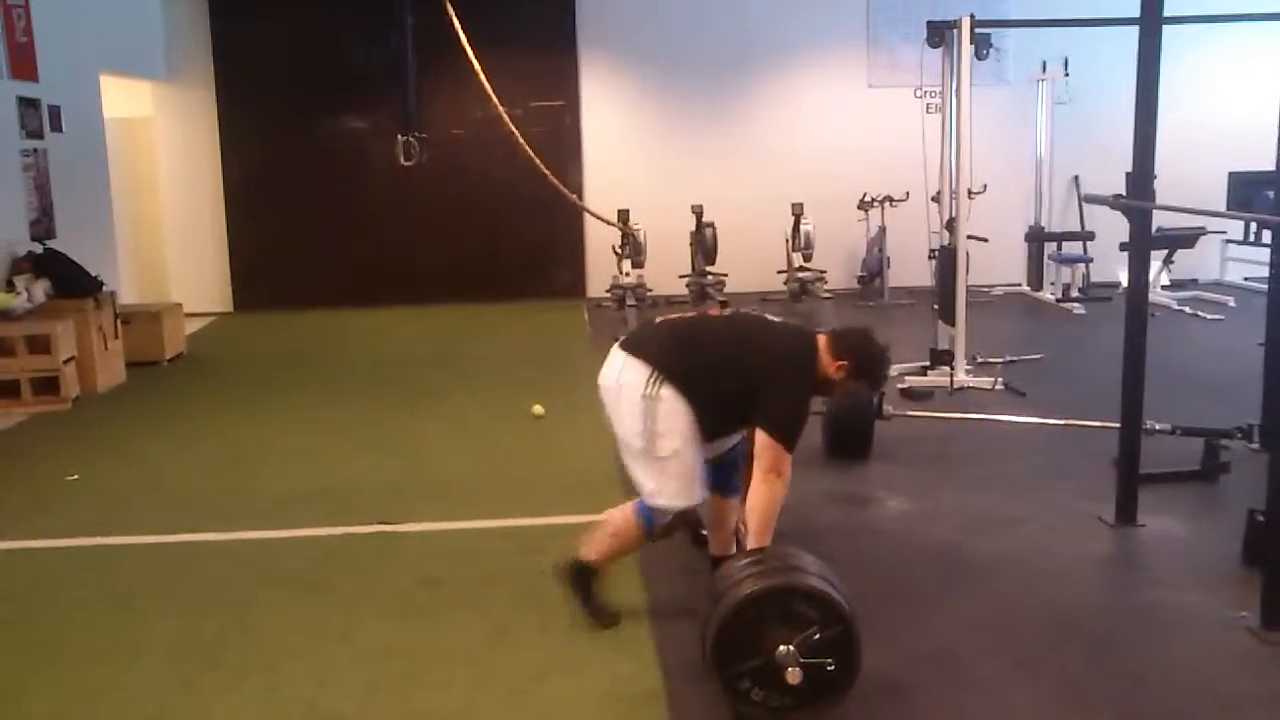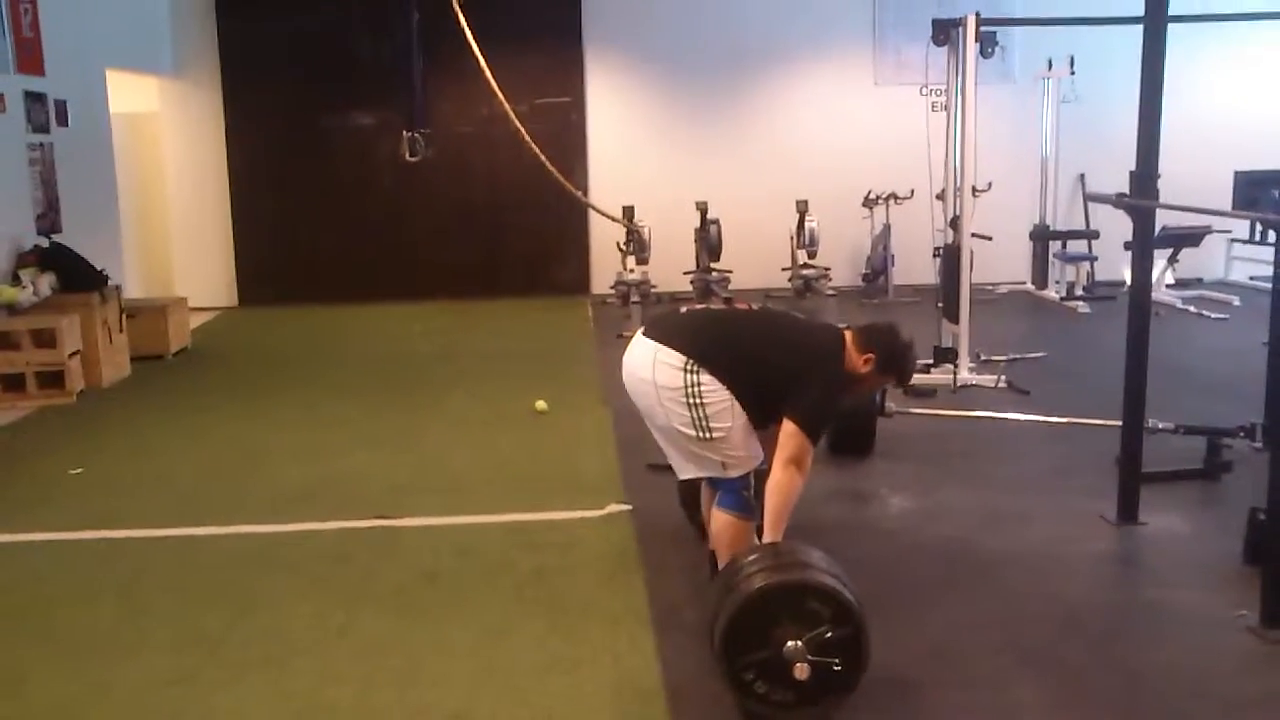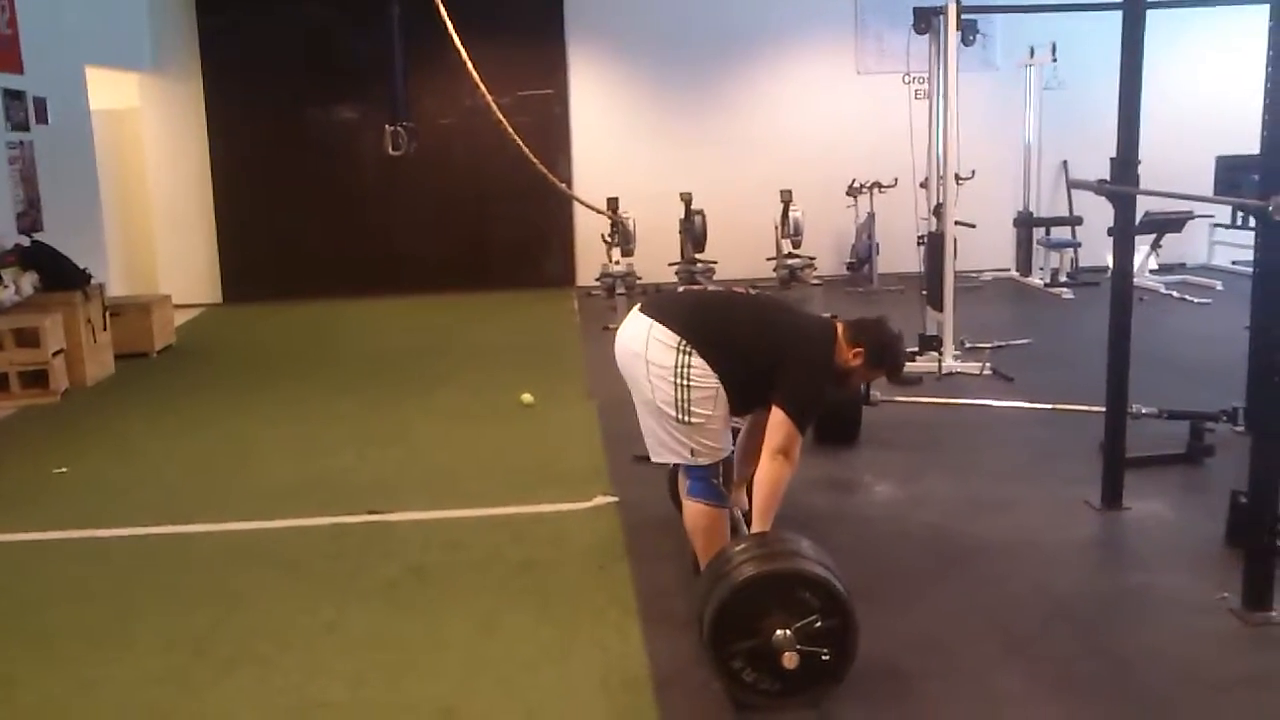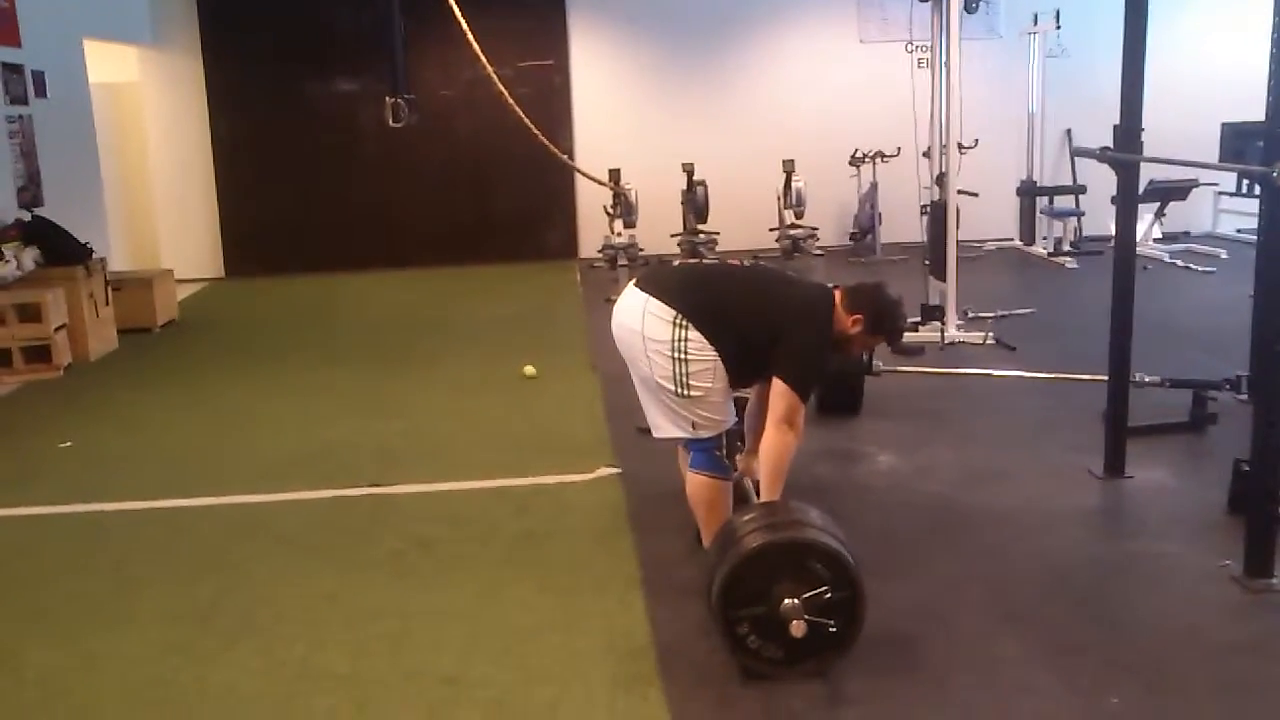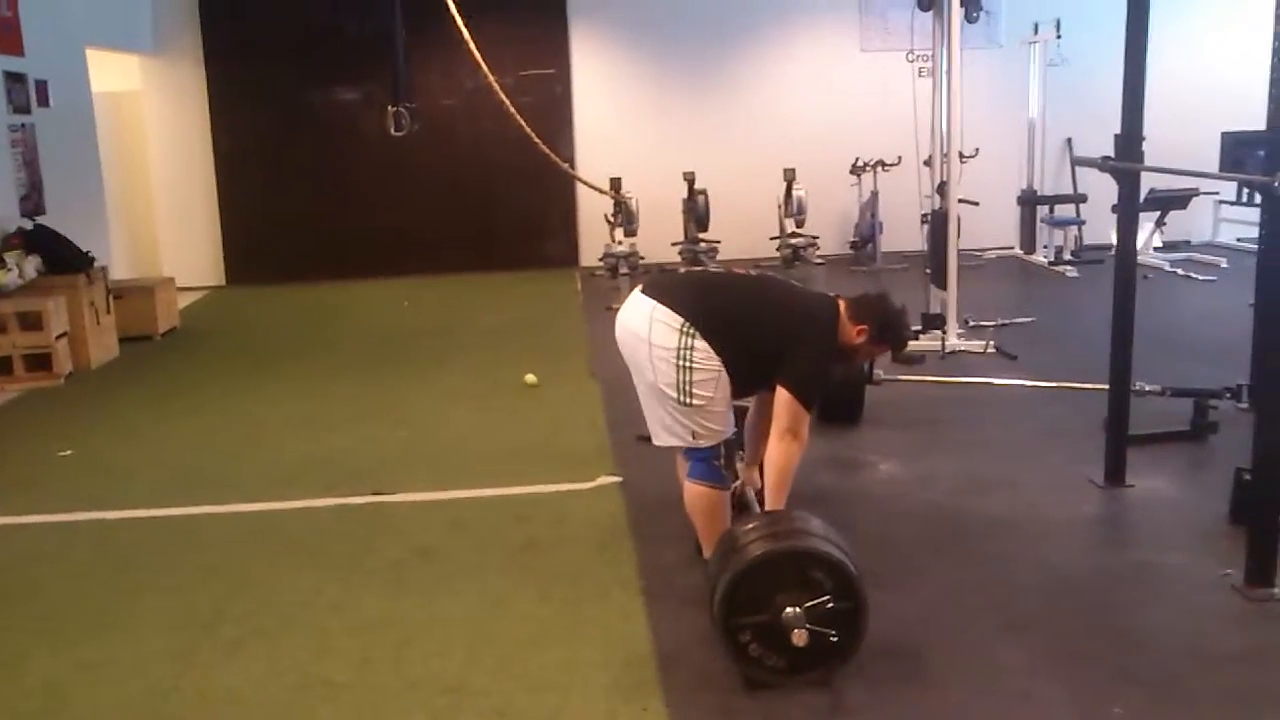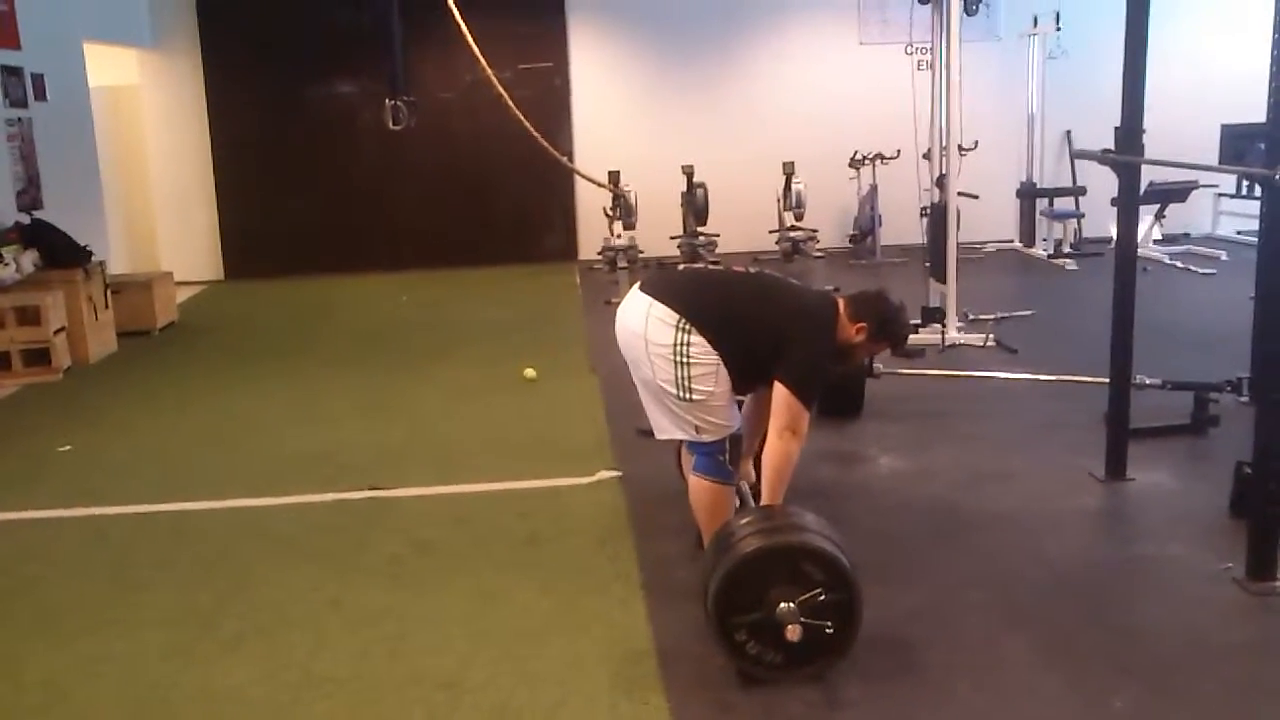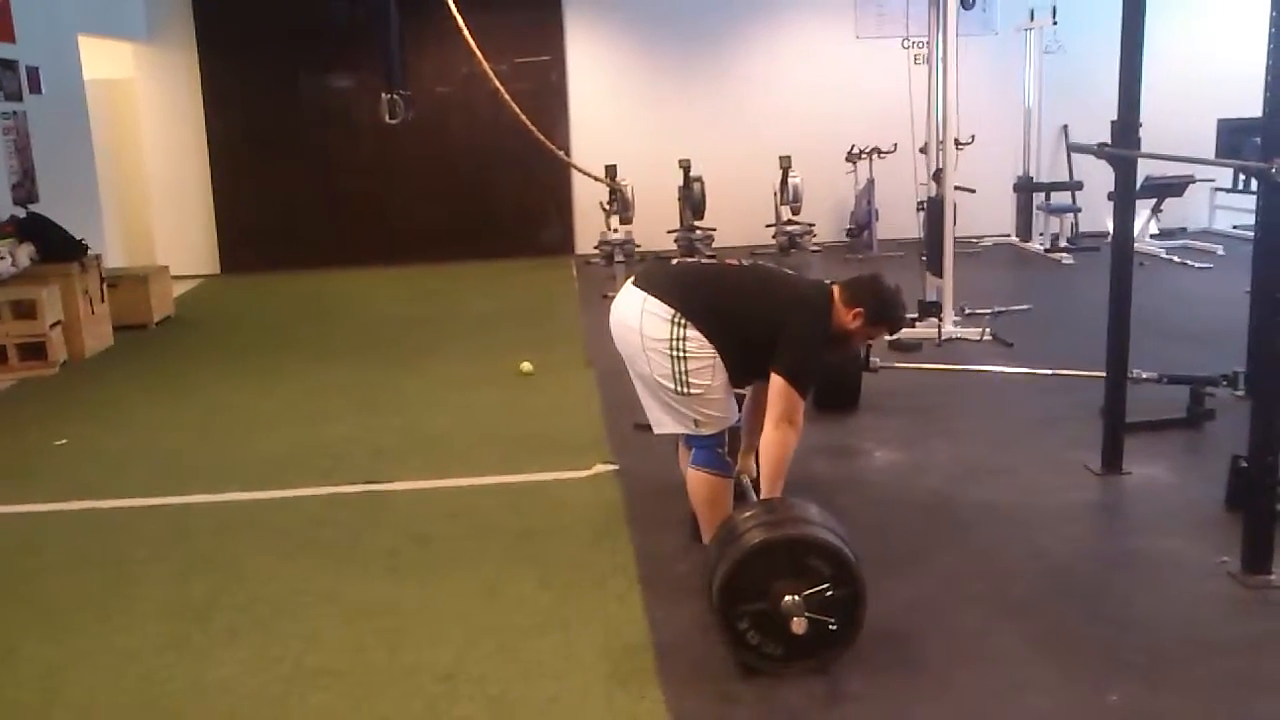
dt=0.7s
person 1, frame 1
left shoulder: (789, 346)
right shoulder: (792, 373)
right elbow: (772, 472)
left hip: (645, 364)
right hip: (646, 377)
left knee: (724, 460)
right knee: (673, 502)
left ankle: (722, 563)
right ankle: (584, 568)
person 1, frame 2
left shoulder: (813, 345)
right shoulder: (826, 370)
left elbow: (772, 418)
right elbow: (790, 464)
right hip: (675, 365)
left knee: (717, 468)
right knee: (736, 479)
left ankle: (722, 565)
person 1, frame 3
left shoulder: (805, 338)
right shoulder: (812, 359)
left elbow: (760, 420)
right elbow: (779, 454)
left wrist: (737, 488)
right hip: (668, 343)
left knee: (697, 460)
right knee: (706, 468)
left ankle: (708, 557)
person 1, frame 4
left shoulder: (804, 307)
right shoulder: (811, 329)
left elbow: (766, 388)
right elbow: (783, 424)
left wrist: (749, 456)
right hip: (665, 319)
left knee: (696, 430)
right knee: (709, 440)
left ankle: (710, 529)
person 1, frame 5
left shoulder: (806, 317)
right shoulder: (817, 338)
left elbow: (767, 399)
right elbow: (788, 434)
left wrist: (750, 468)
right hip: (671, 326)
left knee: (695, 438)
right knee: (708, 450)
left ankle: (709, 535)
person 1, frame 6
left shoulder: (806, 314)
right shoulder: (814, 335)
left elbow: (763, 392)
right elbow: (786, 432)
left wrist: (744, 460)
right hip: (667, 323)
left knee: (700, 434)
right knee: (714, 446)
left ankle: (710, 527)
person 1, frame 7
left shoulder: (801, 303)
right shoulder: (809, 322)
left elbow: (763, 386)
right elbow: (783, 422)
left wrist: (746, 455)
right hip: (662, 318)
left knee: (697, 425)
right knee: (712, 438)
left ankle: (705, 518)
